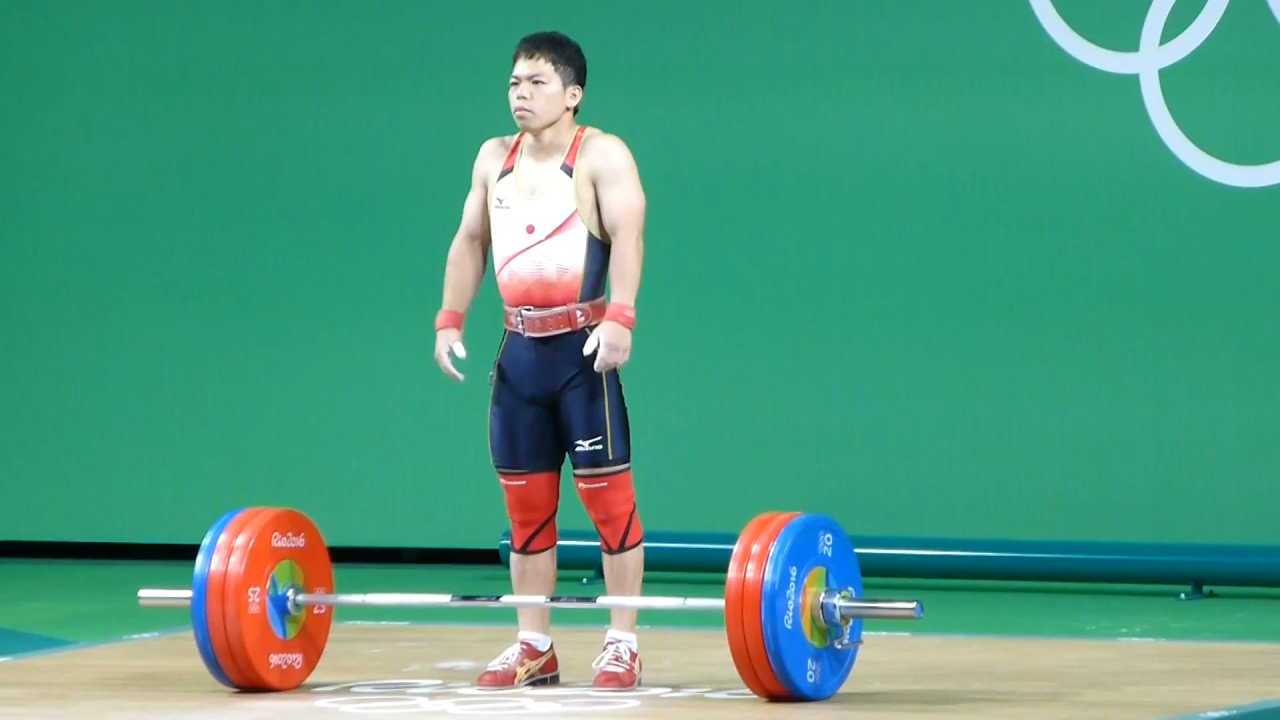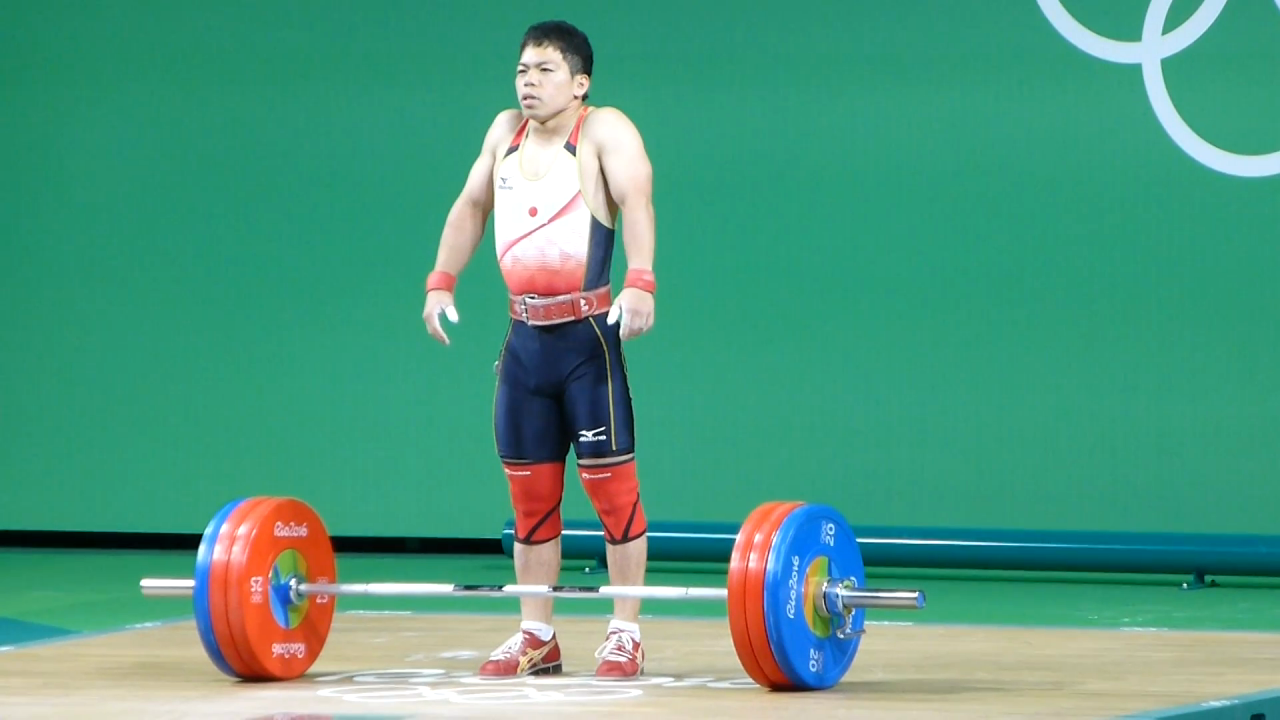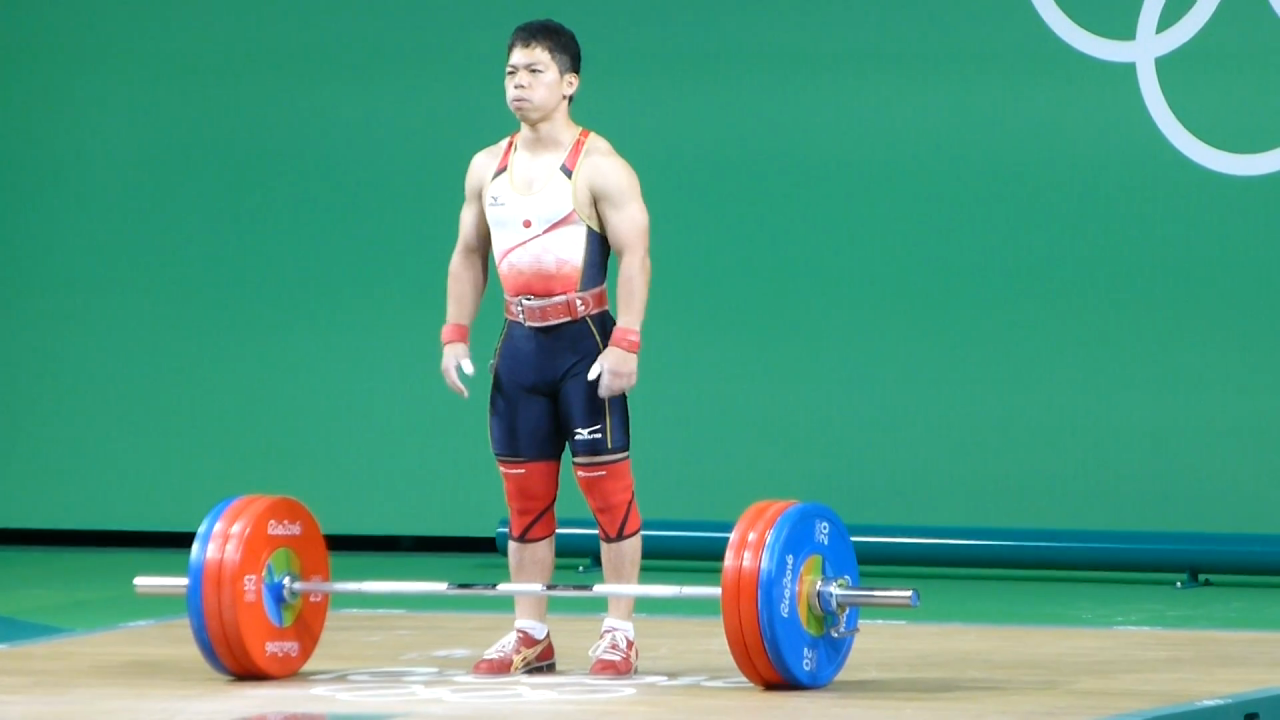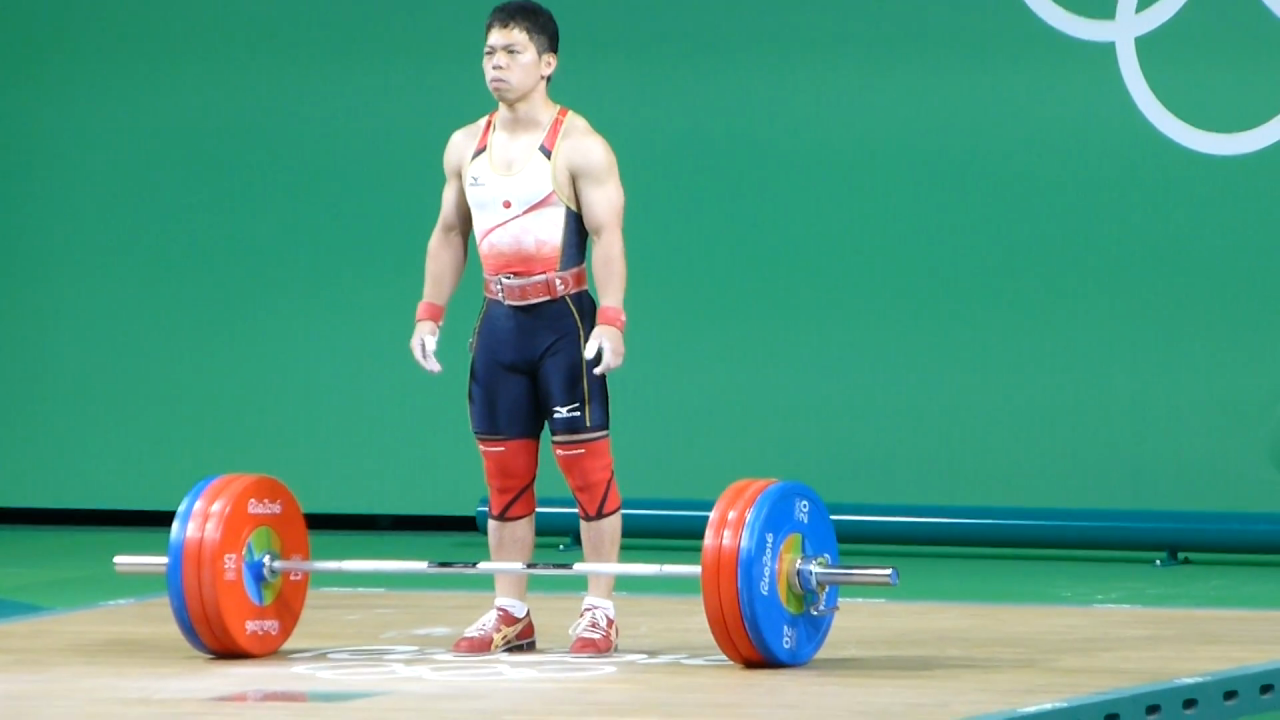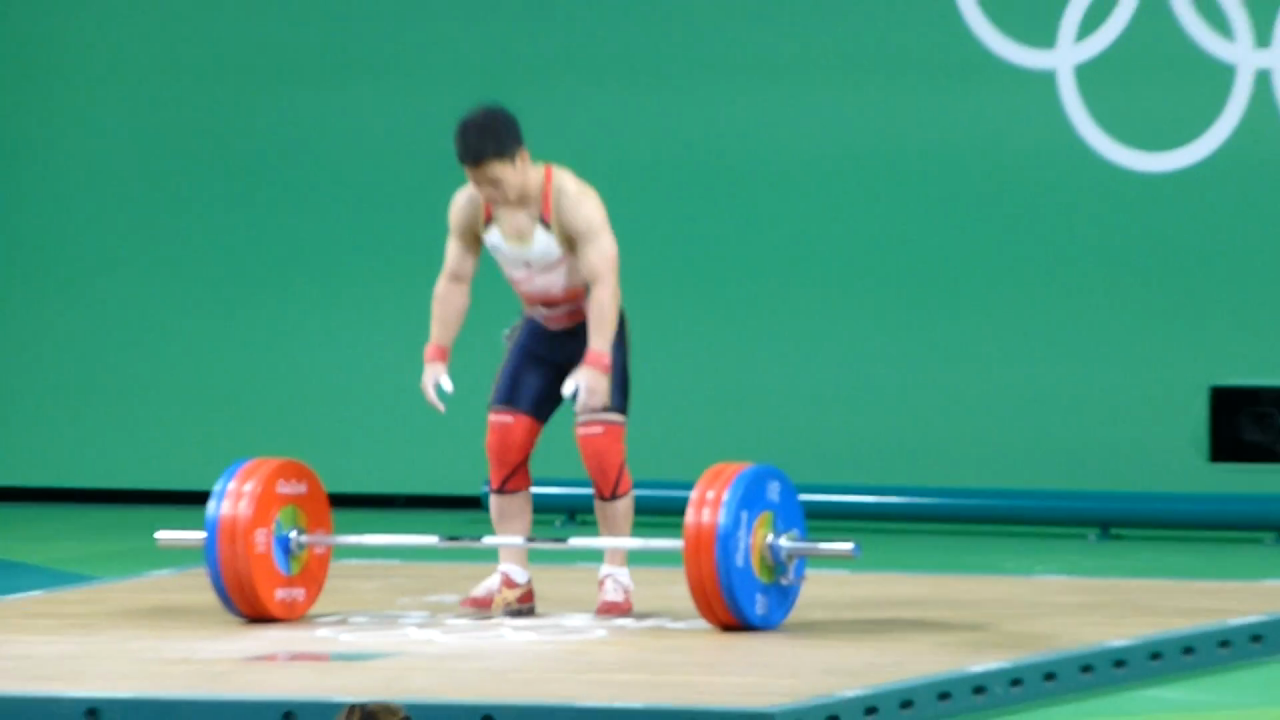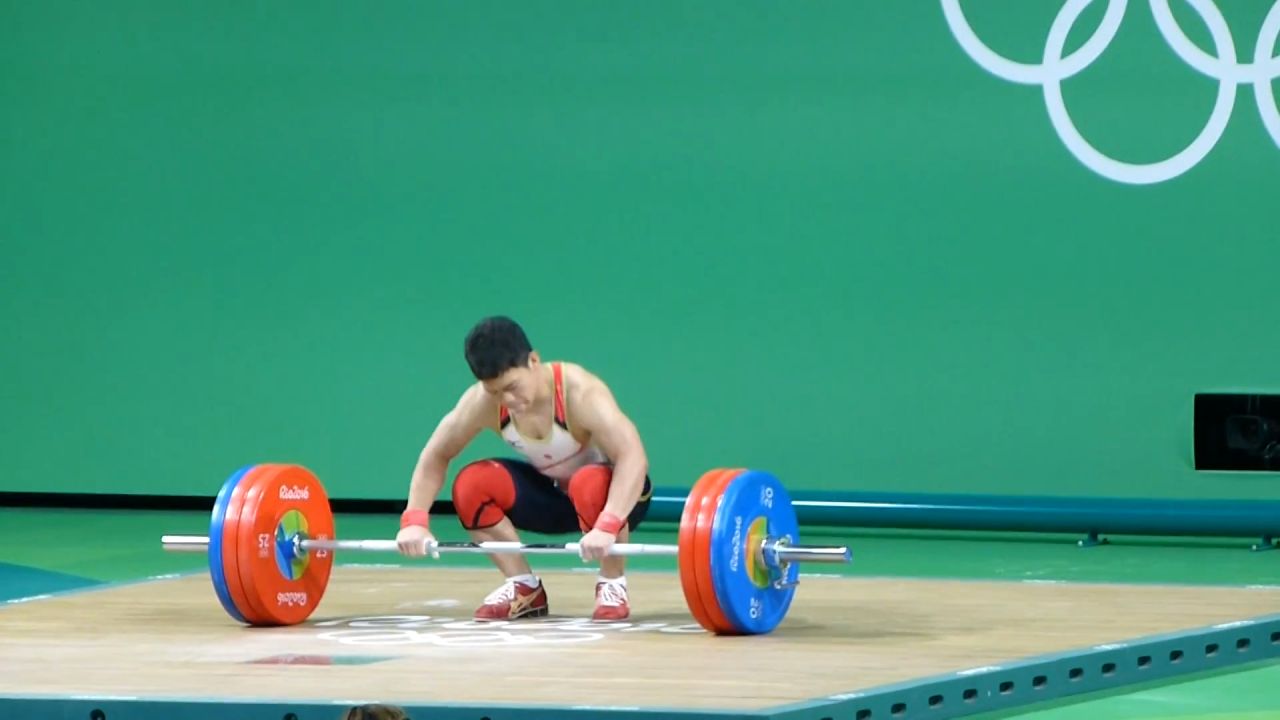
dt=0.5s
person 1, frame 1
left shoulder: (601, 154)
right shoulder: (493, 158)
left elbow: (627, 236)
right elbow: (469, 241)
left wrist: (620, 317)
right wrist: (451, 320)
left hip: (580, 348)
right hip: (518, 351)
left knee: (607, 495)
right knee: (525, 503)
left ankle: (622, 645)
right ankle: (533, 645)
person 1, frame 2
left shoulder: (605, 130)
right shoulder: (506, 131)
left elbow: (637, 202)
right elbow: (469, 206)
left wrist: (640, 282)
right wrist: (440, 282)
left hip: (587, 337)
right hip: (523, 339)
left knee: (611, 486)
right knee: (530, 494)
left ankle: (625, 634)
right ankle: (536, 635)
person 1, frame 3
left shoulder: (599, 165)
right shoulder: (486, 166)
left elbow: (633, 254)
right elbow: (469, 253)
left wrist: (624, 343)
right wrist: (456, 335)
left hip: (583, 339)
right hip: (518, 342)
left knee: (606, 485)
right knee: (524, 493)
left ankle: (618, 631)
right ankle: (529, 632)
person 1, frame 4
left shoulder: (579, 144)
right shoulder: (464, 146)
left elbow: (607, 237)
right elbow: (449, 233)
left wrist: (611, 319)
right wrist: (429, 312)
left hip: (564, 320)
right hip: (498, 322)
left knee: (586, 467)
right knee: (505, 475)
left ankle: (599, 610)
right ankle: (510, 613)
person 1, frame 5
left shoulder: (572, 199)
right shoulder: (468, 205)
left elbow: (604, 284)
right elbow: (454, 280)
left wrist: (597, 363)
right wrist: (436, 354)
left hip: (589, 331)
right hip: (536, 329)
left knee: (600, 446)
right knee: (504, 444)
left ankle: (615, 576)
right ankle: (512, 579)
person 1, frame 6
left shoulder: (580, 392)
right shoulder: (479, 402)
left elbow: (634, 458)
right elbow: (434, 456)
left wrist: (606, 525)
right wrist: (414, 520)
left hip: (604, 490)
right hip: (550, 490)
left knee: (590, 485)
right knee: (471, 485)
left ankle: (613, 584)
right ankle: (525, 587)
